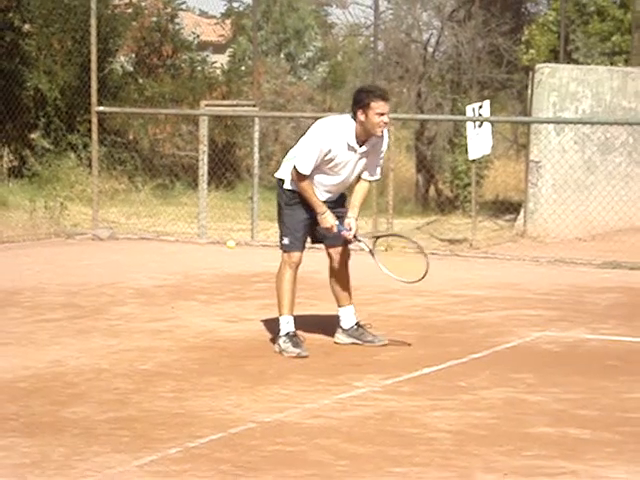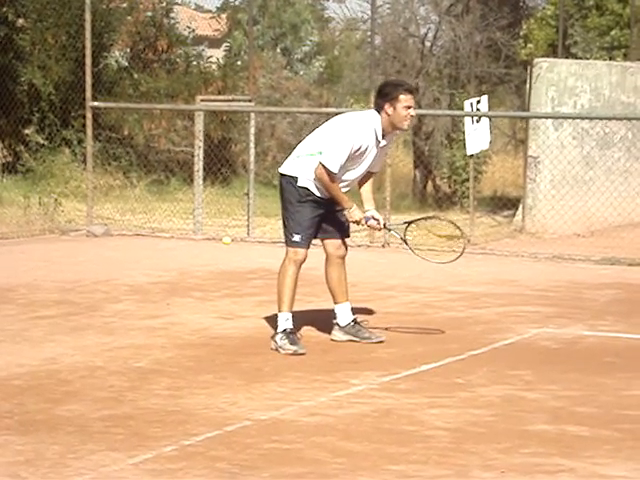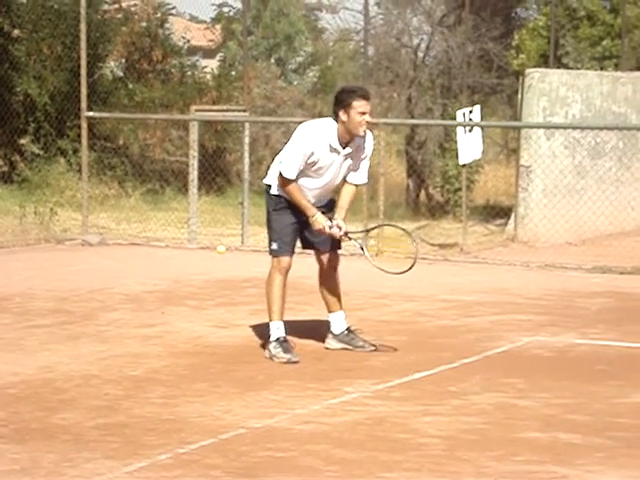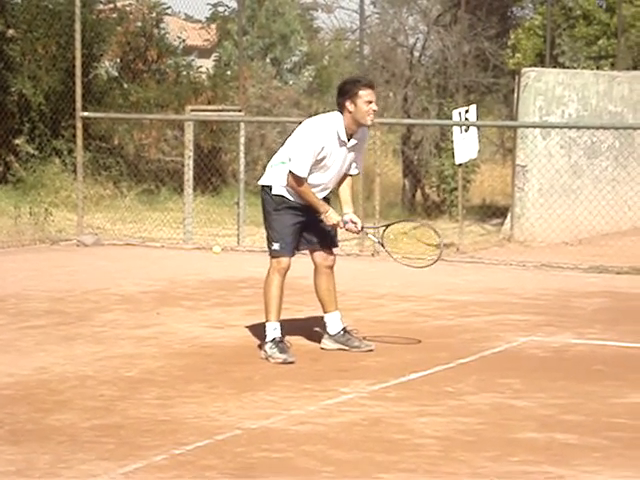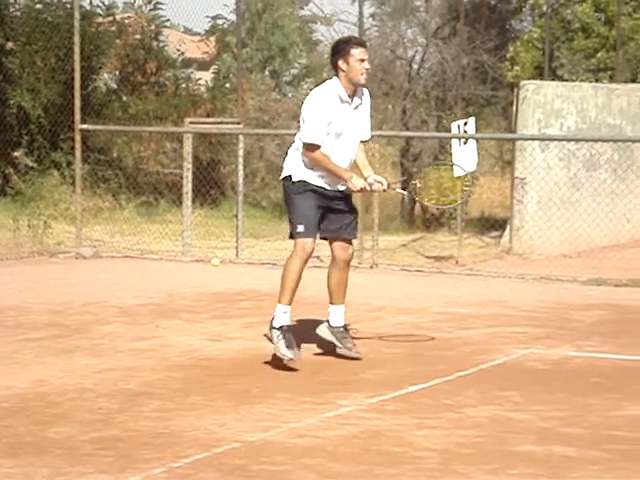
dt=0.7s
person 1, frame 1
left shoulder: (381, 139)
right shoulder: (327, 132)
left elbow: (365, 178)
right elbow: (299, 176)
left wrist: (352, 216)
right wrist: (321, 212)
left hip: (332, 194)
right hip: (296, 189)
left knee: (340, 255)
right knee: (292, 257)
left ankle: (348, 326)
right ankle: (286, 333)
person 1, frame 2
left shoulder: (387, 134)
right shoulder: (355, 128)
left elbow: (367, 171)
right elbow: (322, 172)
left wrist: (369, 207)
right wrist: (349, 207)
left hip: (330, 188)
right hip: (302, 182)
left knee: (338, 251)
right knee: (297, 253)
left ankle: (344, 322)
right ankle: (283, 330)
person 1, frame 3
left shoulder: (365, 142)
right shoulder: (310, 135)
left elbow: (351, 182)
right elbow: (285, 180)
left wrist: (338, 218)
right wrist: (312, 215)
left hip: (321, 199)
right hip: (284, 194)
left knee: (329, 261)
right knee: (282, 262)
left ankle: (338, 331)
right ankle: (276, 338)
person 1, frame 4
left shoulder: (361, 133)
right shoulder: (317, 131)
left elbow: (347, 174)
right elbow: (294, 181)
left wrist: (348, 211)
right wrist: (325, 211)
left hip: (316, 197)
right hip: (282, 193)
left knee: (326, 261)
right knee: (281, 263)
left ankle: (335, 331)
right ankle: (272, 339)
person 1, frame 5
left shoulder: (363, 97)
right shoulder: (320, 99)
right elbow: (310, 151)
left wrist: (368, 173)
right wrist: (349, 177)
left hip: (336, 187)
right hip: (304, 181)
left knee: (343, 253)
right knee: (304, 247)
left ankle: (335, 325)
right ankle: (280, 324)
